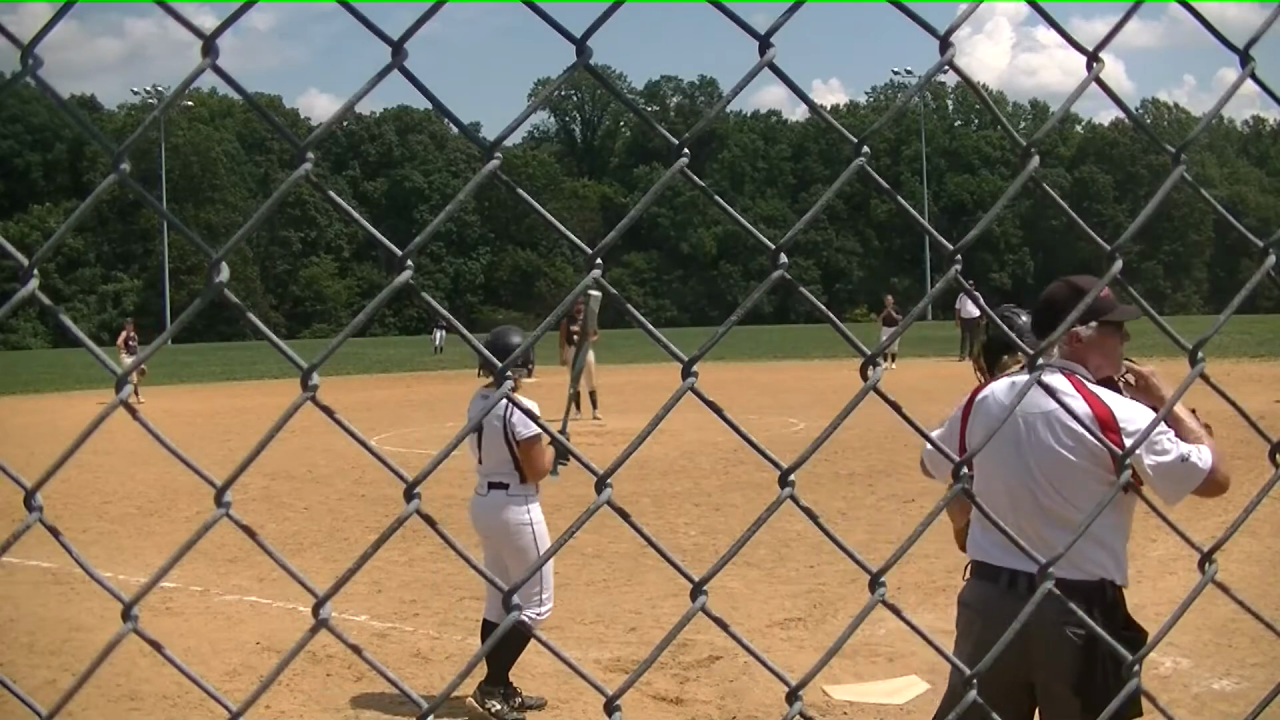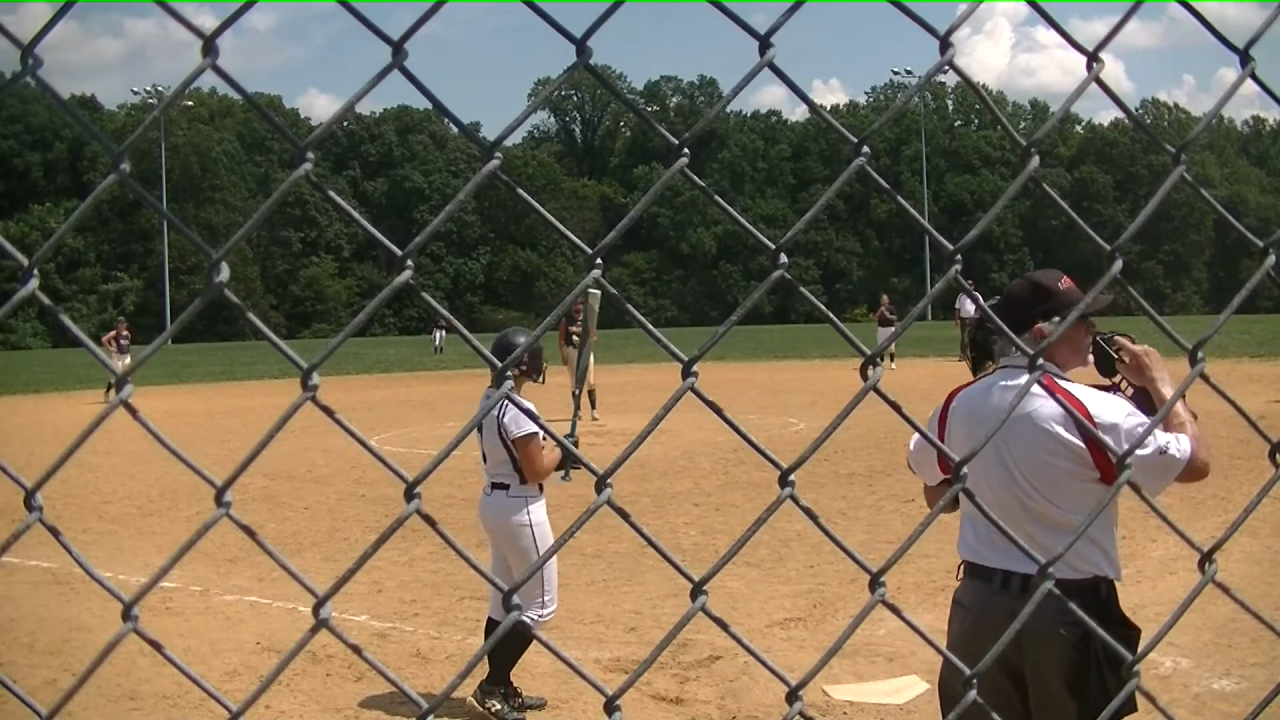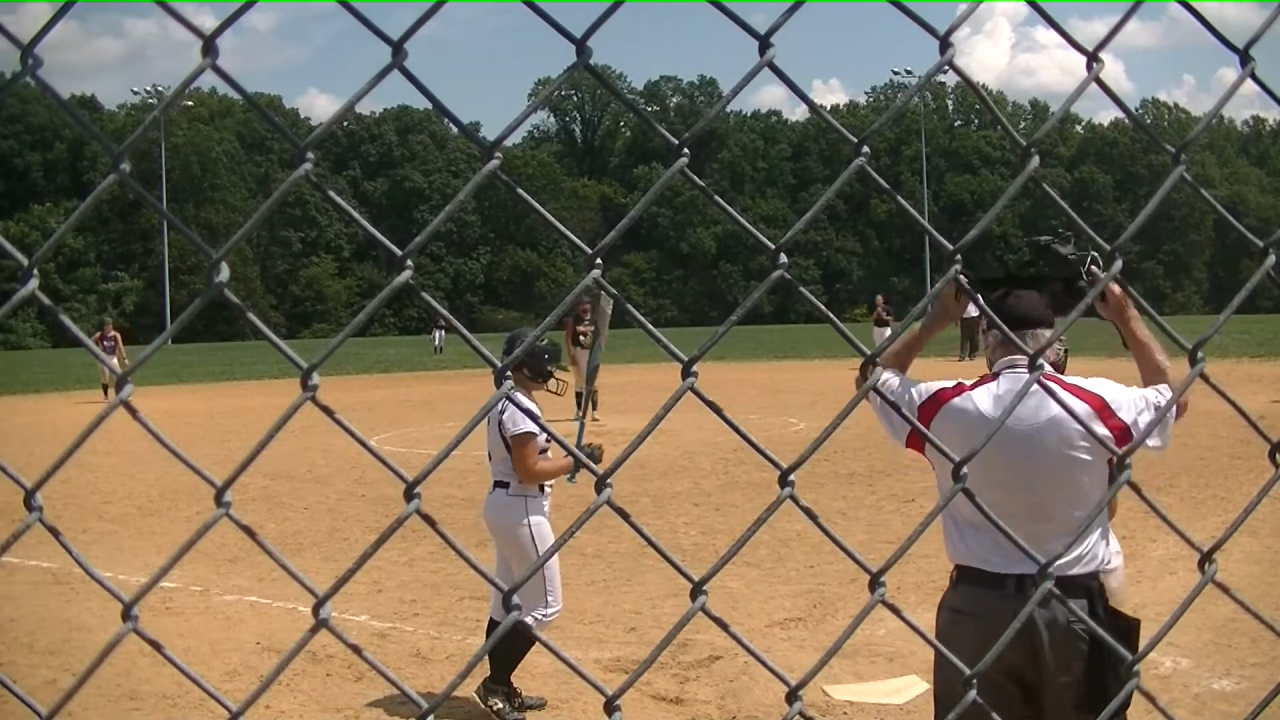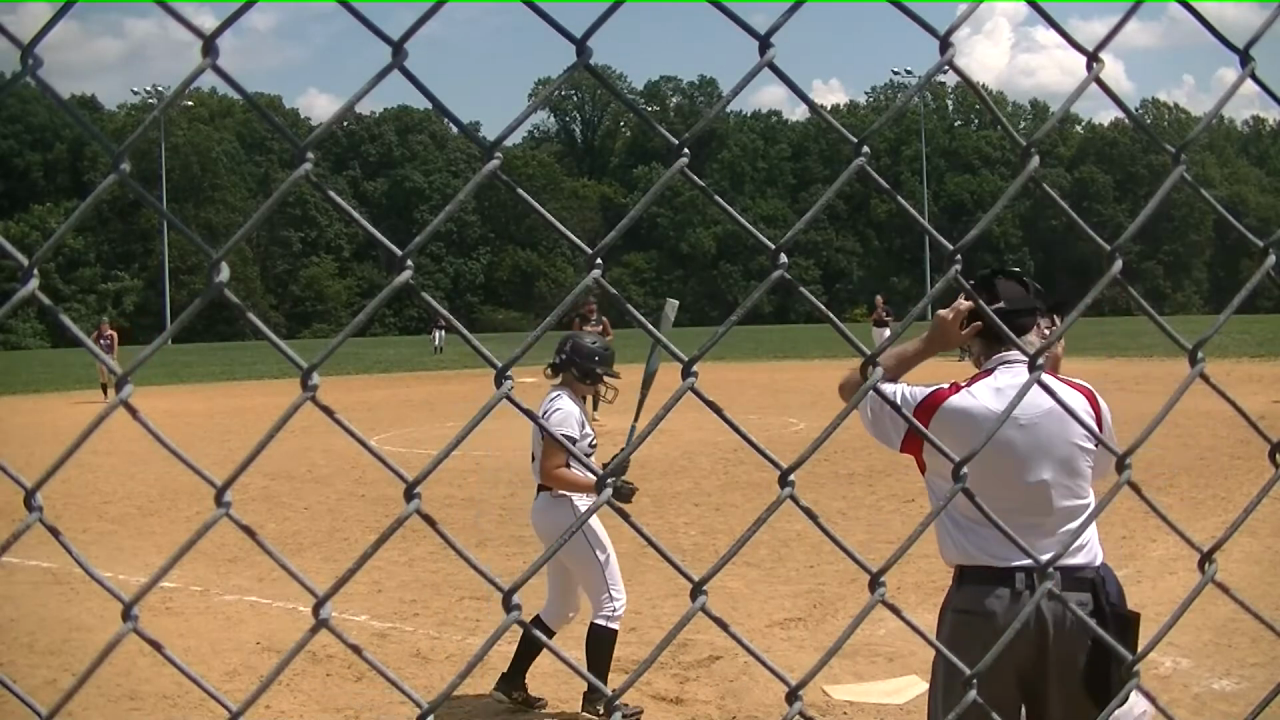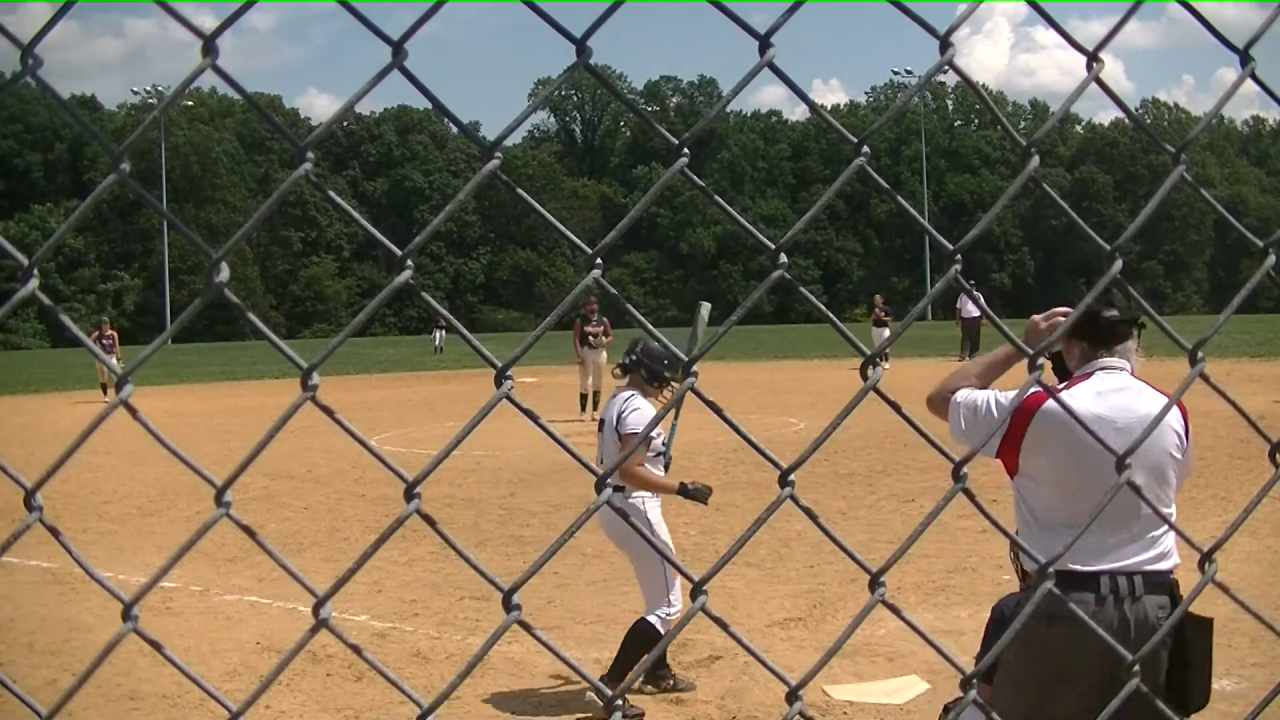
dt=0.5s
person 1, frame 1
left shoulder: (986, 398)
right shoulder: (1116, 414)
left elbow: (932, 463)
right elbow: (1214, 477)
right wrist: (1165, 399)
left hip: (987, 601)
right hip: (1077, 614)
person 1, frame 2
left shoulder: (962, 403)
right shoulder: (1091, 410)
left elbow: (923, 464)
right elbow: (1194, 462)
right wrist: (1157, 380)
left hip: (981, 604)
right hip: (1069, 611)
person 1, frame 3
left shoulder: (950, 407)
right shoulder: (1095, 403)
left elbow: (876, 378)
right elbow: (1172, 399)
left wrist: (934, 322)
right wrist: (1127, 317)
left hip: (978, 607)
right hip: (1071, 609)
person 1, frame 4
left shoulder: (946, 408)
right shoulder: (1085, 399)
left elbow: (852, 387)
left wrist: (928, 343)
left hip: (983, 604)
right hip: (1075, 601)
person 1, frame 5
left shoulder: (1041, 410)
right shoulder: (1173, 413)
left elbow: (943, 399)
left wrist: (1019, 348)
left hip: (1067, 605)
right hip: (1152, 604)
person 2, frame 1
left shoulder: (479, 400)
right shoulder: (522, 409)
right elbow: (535, 471)
left wrist: (543, 452)
right wrist: (554, 449)
left hip: (485, 504)
right hip: (516, 509)
left knee: (499, 601)
right knee: (536, 602)
left ankle: (500, 688)
right ankle: (491, 688)
person 2, frame 2
left shoulder: (490, 400)
right shoulder: (518, 409)
right elbow: (536, 471)
left wrist: (552, 455)
right wrist: (561, 450)
left hip: (495, 504)
right hip: (520, 510)
left knee: (504, 601)
right knee: (539, 604)
right ankle: (491, 687)
person 2, frame 3
left shoulder: (507, 399)
right shoulder: (520, 407)
right elbow: (529, 471)
left wrist: (566, 460)
right wrist: (575, 459)
left hip: (502, 505)
right hip: (521, 511)
left knee: (506, 602)
right knee: (545, 605)
left ankle: (501, 688)
right ankle: (494, 685)
person 2, frame 4
left shoulder: (561, 401)
right shoulder: (566, 409)
right elbow: (552, 474)
left wrist: (603, 471)
left hip: (554, 511)
right hip: (569, 512)
left knee: (561, 606)
right knee: (612, 601)
left ankle: (511, 682)
person 2, frame 5
left shoulder: (617, 402)
right shoulder: (639, 408)
right elbow: (629, 471)
left wrist: (654, 465)
right wrist: (682, 488)
left hip: (615, 507)
right hip: (635, 509)
left knee: (663, 590)
right knee: (666, 604)
left ankle: (657, 672)
right ankle: (608, 686)
